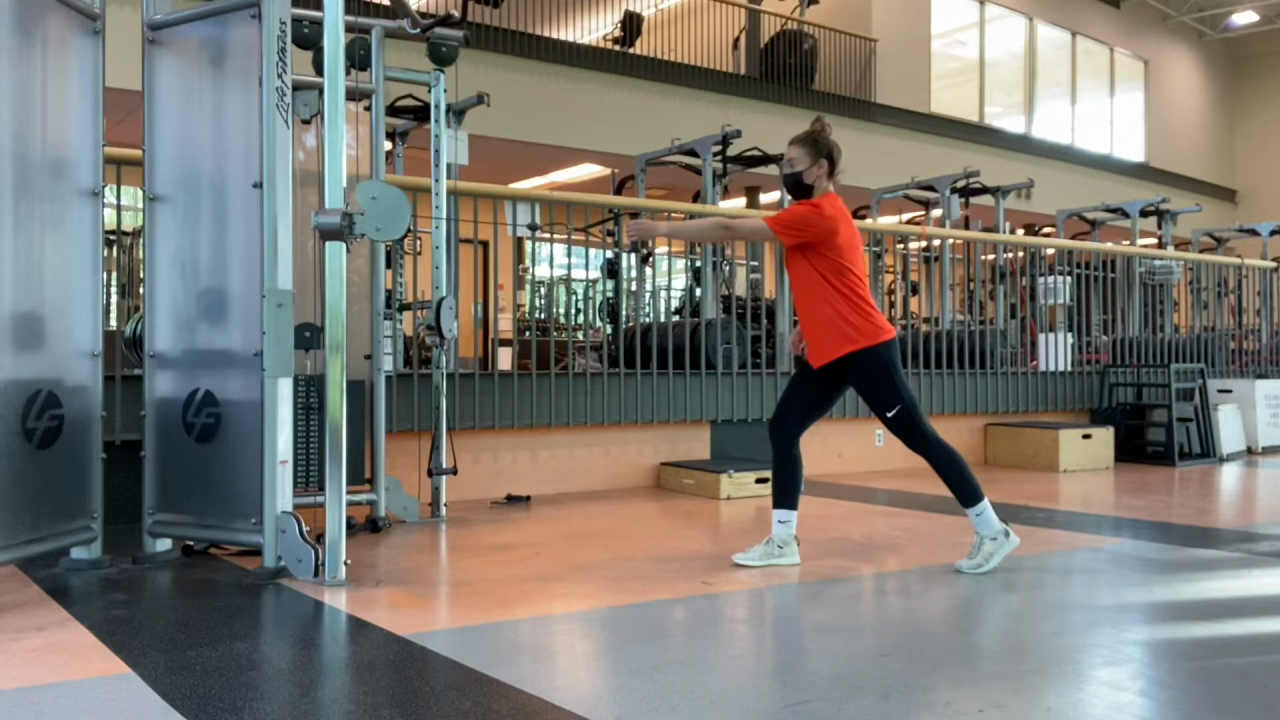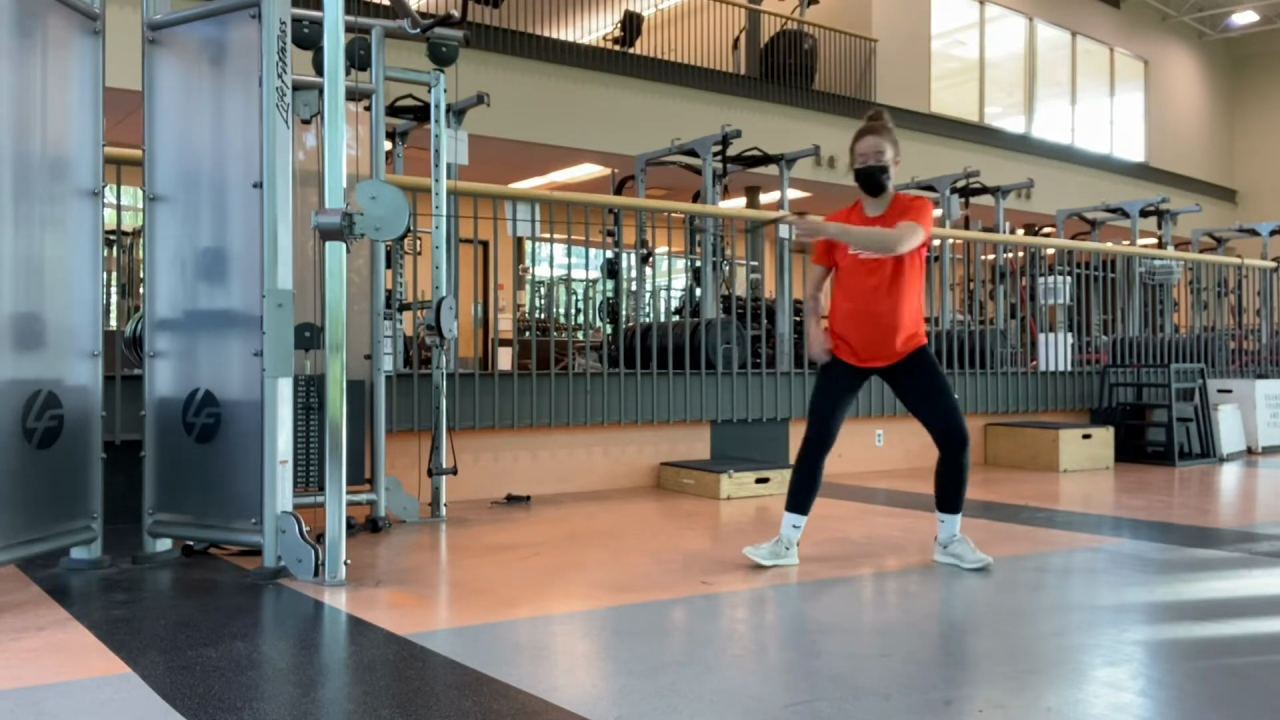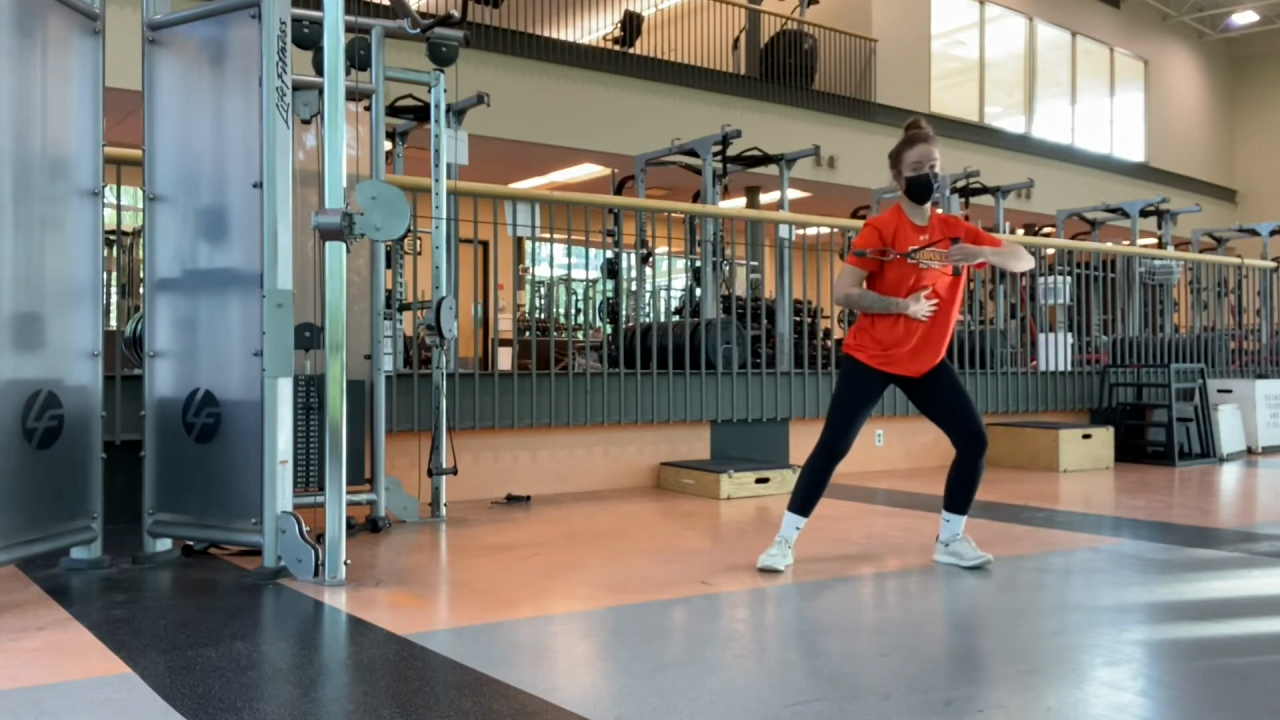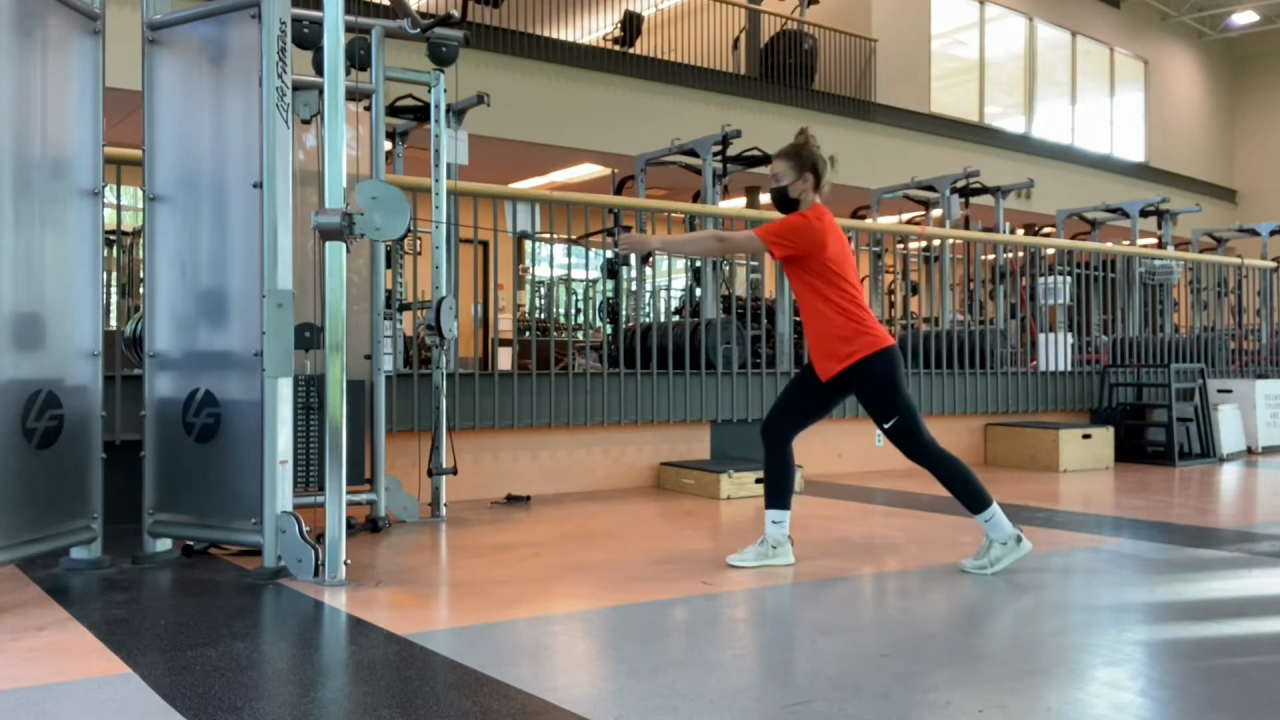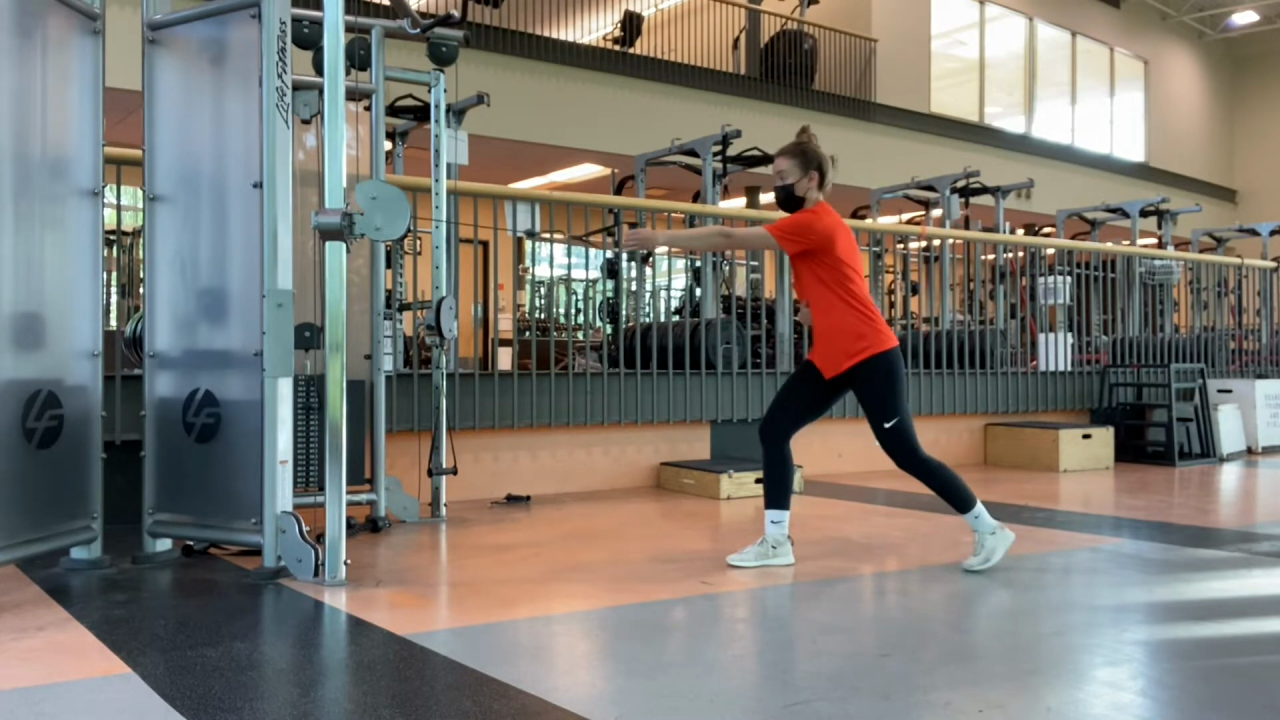
dt=1s
person 1, frame 1
left shoulder: (819, 215)
right shoulder: (815, 215)
left elbow: (731, 229)
left wrist: (661, 229)
right wrist: (808, 326)
left hip: (865, 349)
right hip: (829, 353)
left knee: (919, 438)
right knee: (782, 431)
left ankle: (992, 531)
right ankle: (783, 541)
person 1, frame 2
left shoulder: (915, 209)
right shoulder: (838, 223)
left elbow: (899, 241)
right elbow: (814, 286)
left wrist: (829, 232)
right wrist: (815, 327)
left hip: (906, 349)
right hip: (845, 351)
left knee: (955, 437)
right knee: (816, 440)
left ankle: (949, 538)
right ankle: (787, 541)
person 1, frame 3
left shoulder: (956, 229)
right shoulder: (880, 228)
left elbow: (1024, 260)
right elbow: (843, 293)
left wrist: (983, 253)
right wrist: (902, 305)
left hip: (927, 361)
right hip: (870, 358)
left knee: (974, 440)
right knee: (833, 445)
left ankle: (950, 539)
right ankle: (785, 541)
person 1, frame 4
left shoulder: (807, 225)
right shoulder: (807, 227)
left elbow: (726, 243)
left wrist: (654, 243)
left hip: (867, 357)
right hip: (831, 360)
left knee: (919, 447)
right knee: (775, 431)
left ankle: (1004, 536)
right ankle: (777, 541)
person 1, frame 5
left shoulder: (817, 223)
right shoulder: (805, 228)
left elbow: (732, 238)
left wrist: (661, 238)
right wrist: (810, 310)
left hip: (871, 357)
right hip: (828, 360)
left knee: (906, 454)
right knee: (772, 431)
left ankle: (989, 529)
right ankle: (776, 541)
